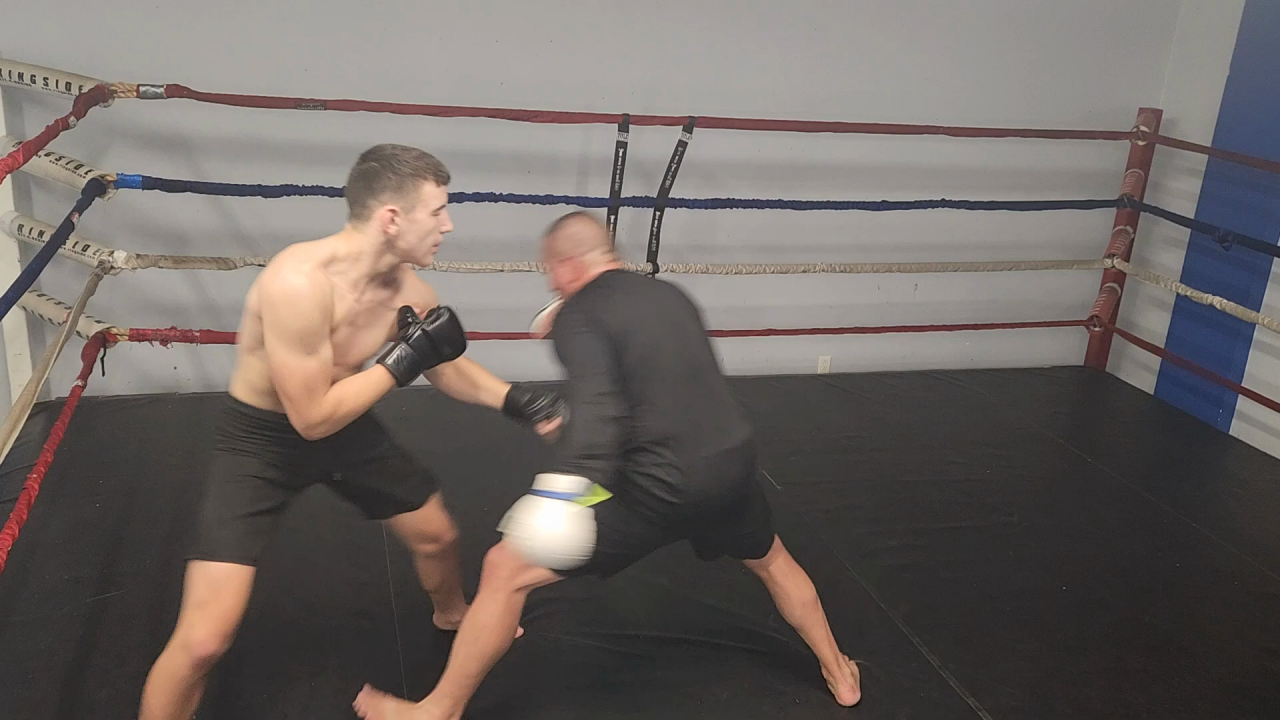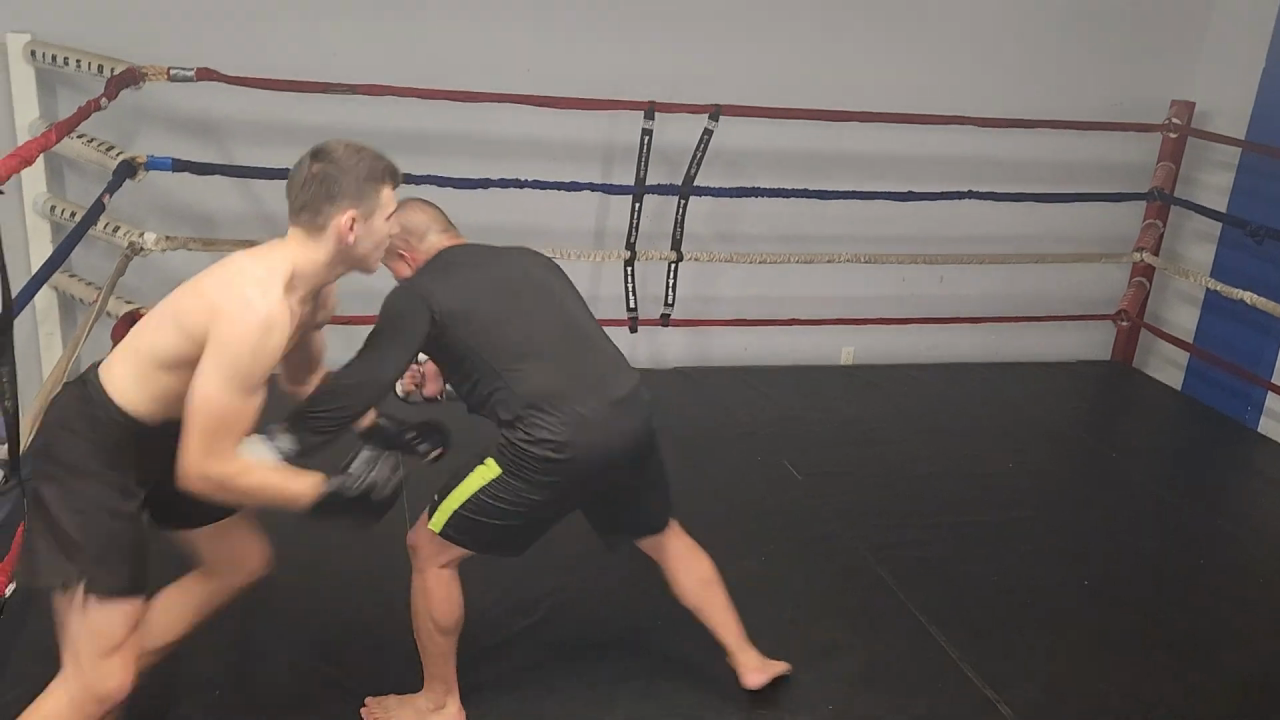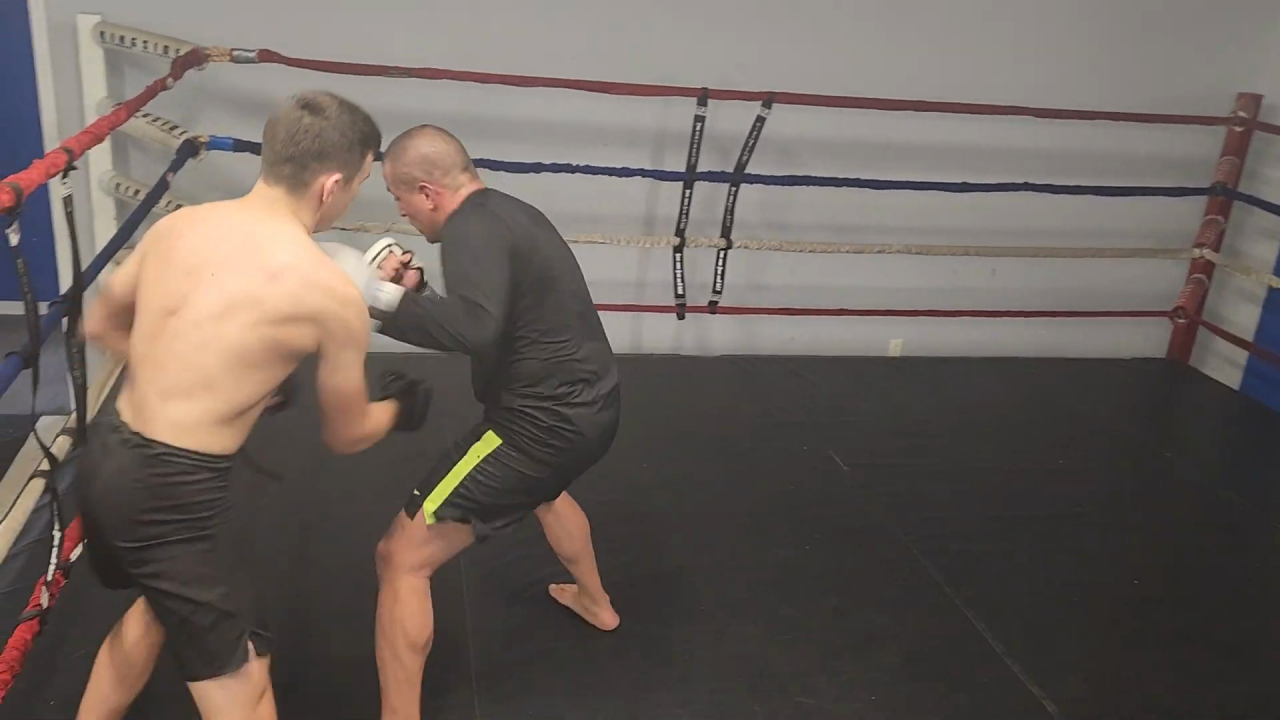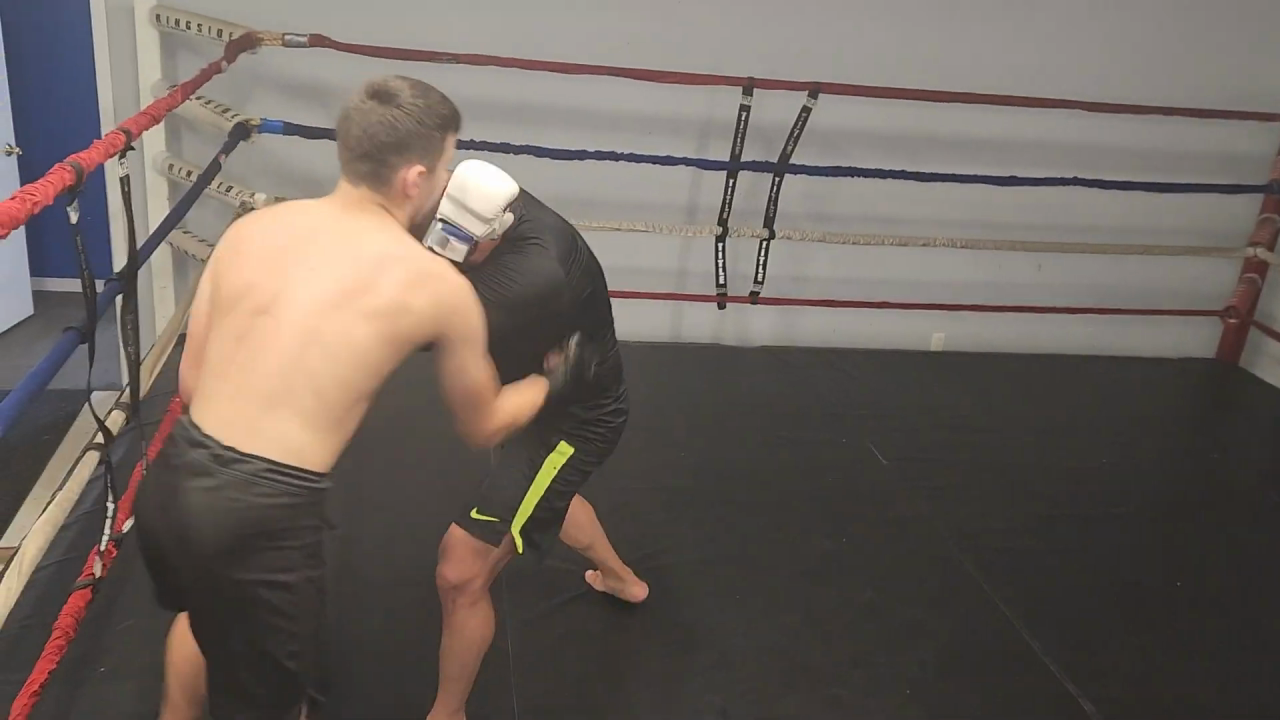
dt=0.4s
person 1, frame 1
left shoulder: (408, 289)
right shoulder: (298, 282)
left elbow: (448, 367)
right elbow: (312, 417)
left wrist: (519, 401)
right wrist: (403, 357)
left hip: (341, 425)
right hip: (260, 439)
left knee: (435, 532)
right knee: (202, 641)
left ankle: (451, 614)
person 1, frame 2
left shoulder: (307, 283)
right shoulder: (259, 308)
left elbow: (303, 378)
right elbow: (206, 467)
right wrist: (331, 490)
left hip: (150, 430)
right hip: (92, 449)
left knee: (243, 562)
person 1, frame 3
left shoulder: (178, 225)
right shoulder: (332, 292)
left elbow: (100, 322)
right elbow: (348, 434)
right wrist: (399, 408)
left hip: (113, 458)
right hip: (174, 492)
left knee: (167, 601)
person 1, frame 4
left shoulder: (250, 231)
right shoulder: (439, 287)
left elbow: (192, 385)
right elbow: (482, 423)
right wrist: (548, 380)
left hip: (177, 482)
right hip: (264, 517)
left knee: (206, 614)
person 2, frame 1
left shoulder: (579, 314)
right shoulder: (672, 296)
left elbow: (597, 404)
left wrist: (565, 485)
left hip: (662, 484)
right hip: (731, 463)
left knee: (506, 569)
right knee: (770, 560)
right ankle: (838, 675)
person 2, frame 2
left shoulder: (417, 294)
right shoulder: (530, 263)
left elbow: (363, 385)
left wrist: (288, 427)
right wrist: (454, 381)
left hip: (555, 444)
right hip: (628, 417)
left knee: (431, 550)
right knee: (663, 538)
right ankle: (746, 659)
person 2, frame 3
left shoulder: (477, 228)
right shoulder: (505, 215)
left elbow: (474, 330)
left wrist: (388, 309)
right wrist: (416, 286)
left hip: (542, 422)
right hip: (592, 407)
left knee: (402, 557)
right knee: (544, 490)
right ankle: (594, 600)
person 2, frame 4
left shoulder: (537, 274)
right shoulder: (500, 205)
left wrist: (449, 240)
left hip: (571, 415)
left knee: (460, 573)
right knee: (539, 493)
right ankle: (620, 577)
